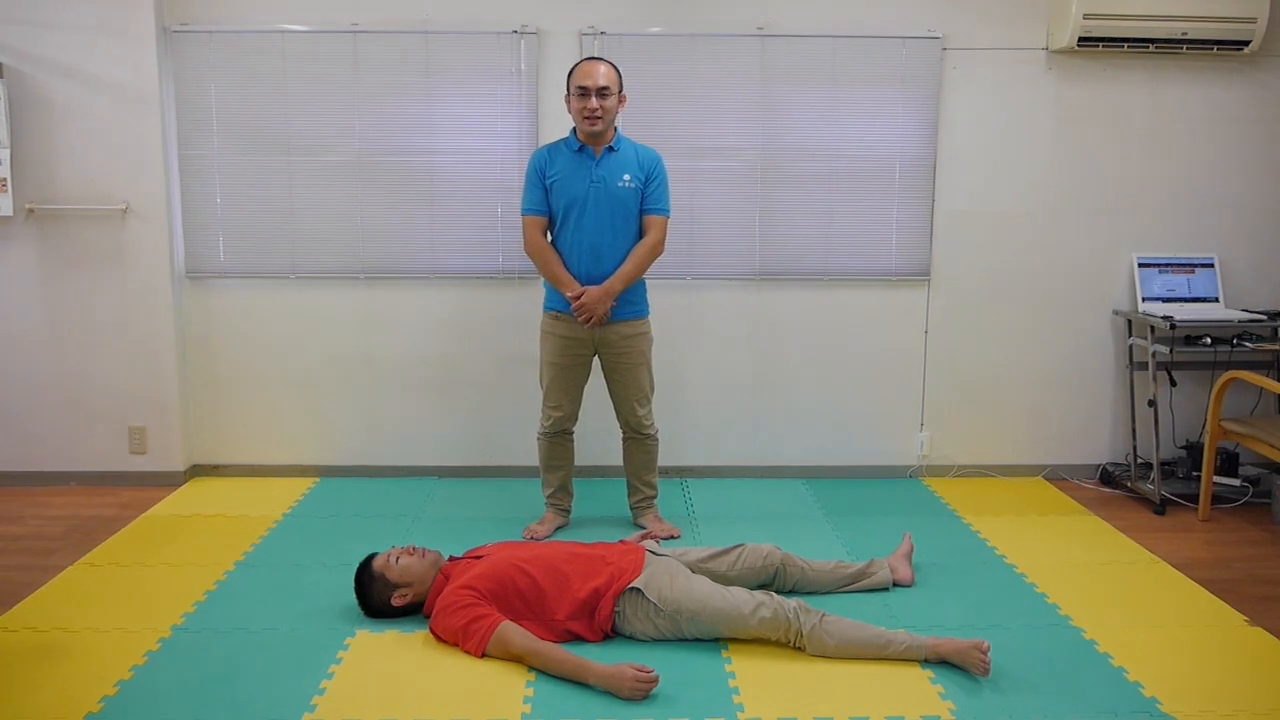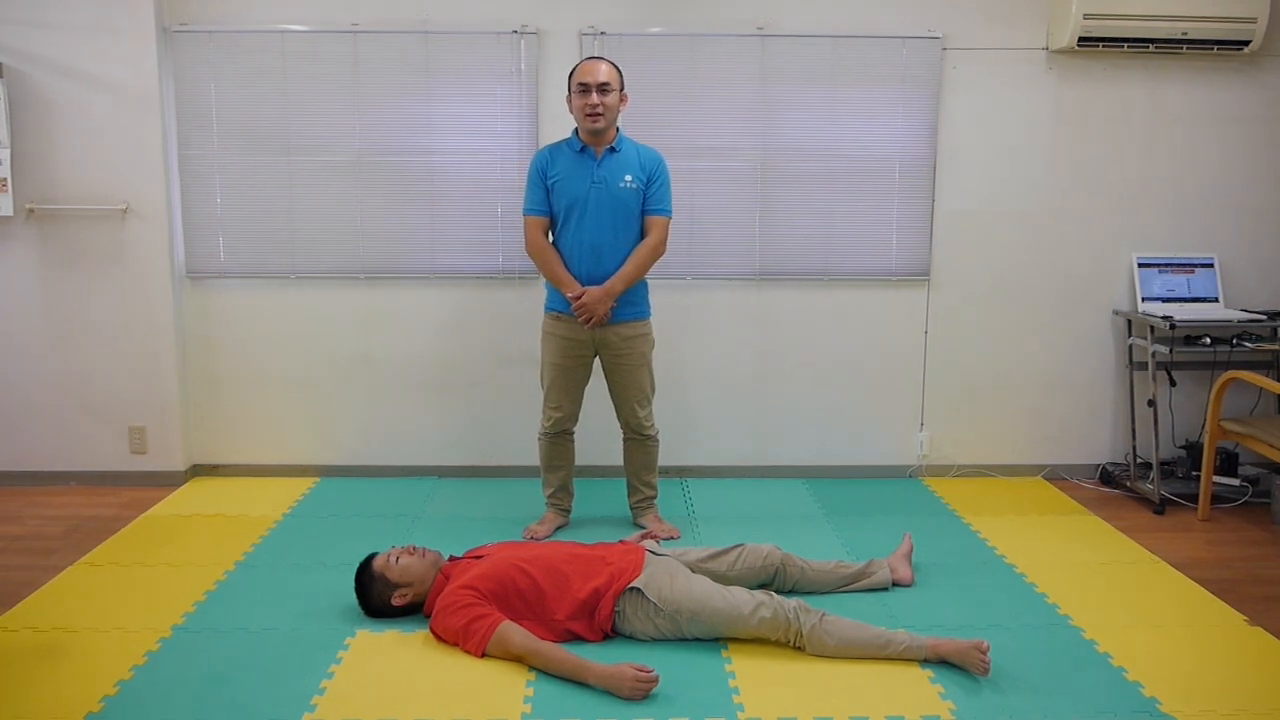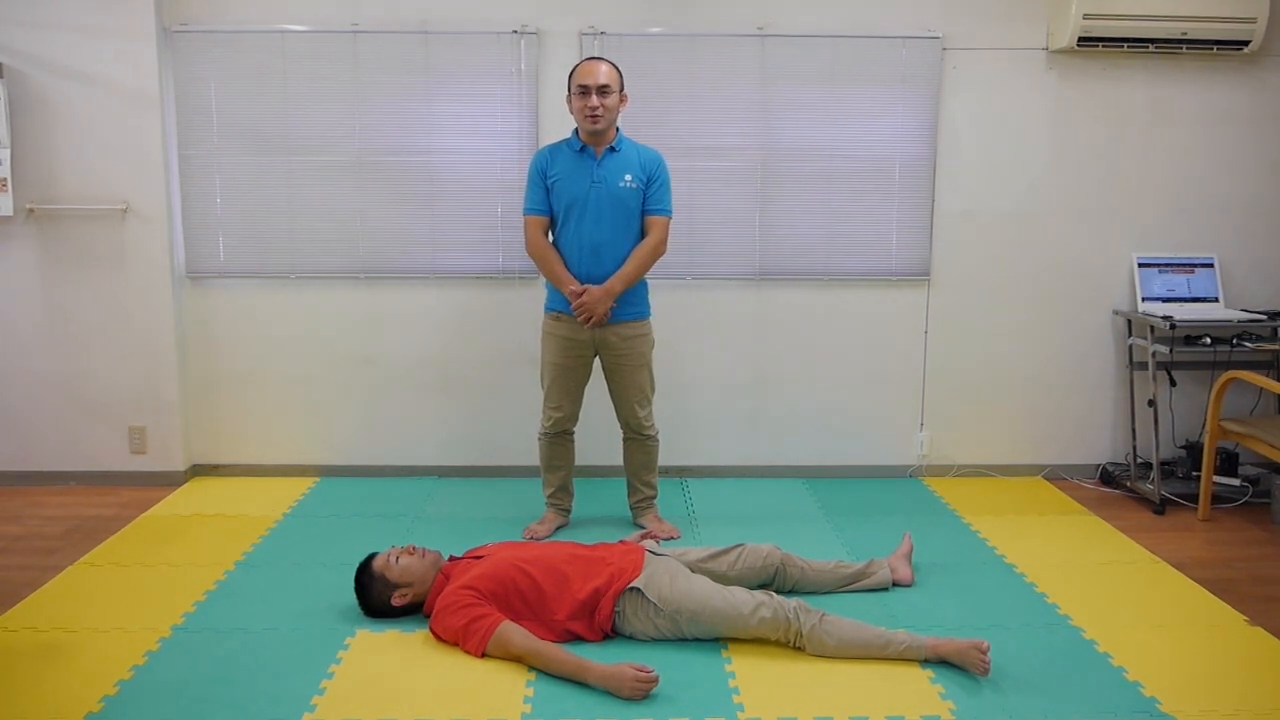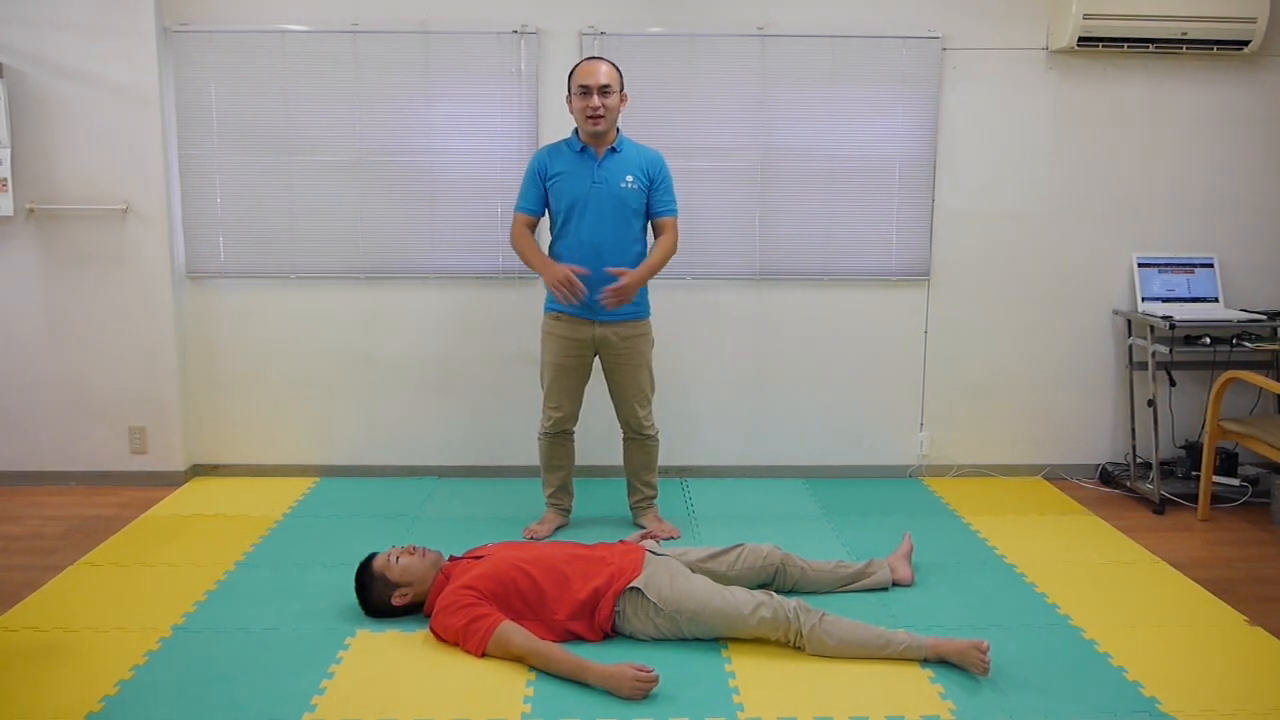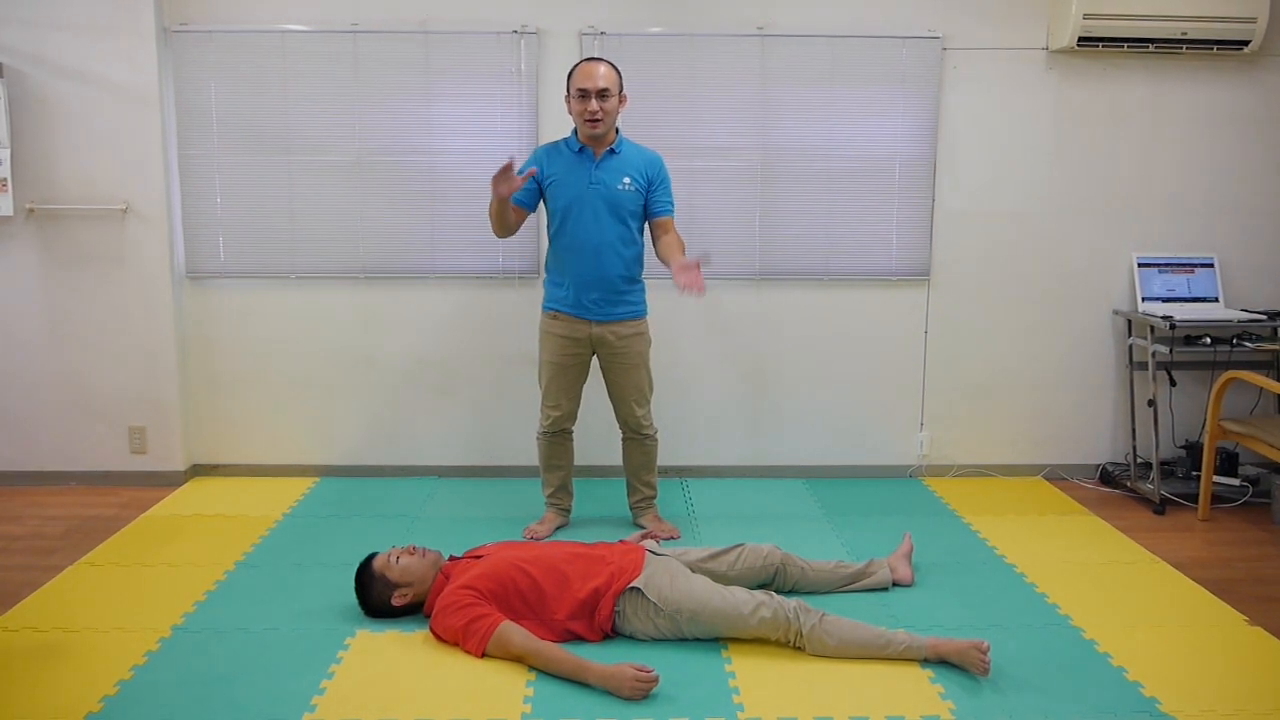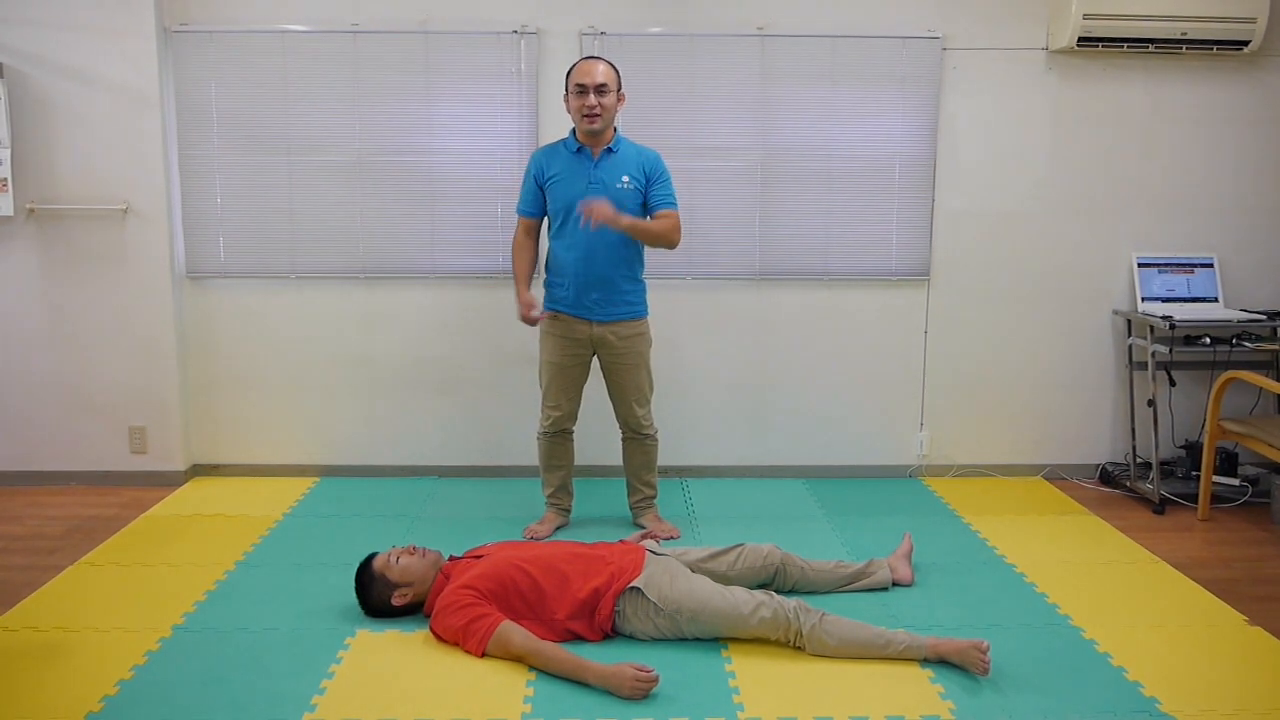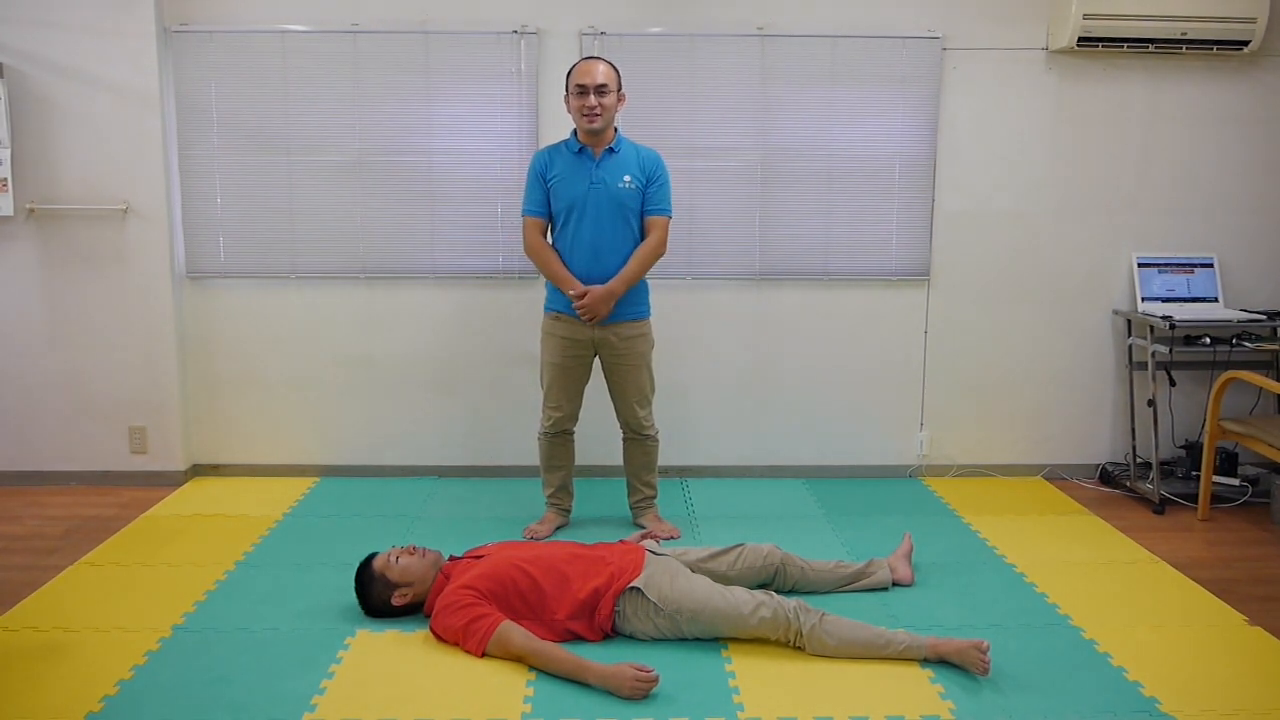
dt=0.7s
person 1, frame 1
left shoulder: (469, 560)
right shoulder: (453, 610)
right elbow: (524, 647)
left wrist: (621, 544)
right wrist: (602, 676)
left hip: (637, 561)
right hip: (632, 601)
left knee: (767, 560)
right knee: (784, 618)
left ankle: (885, 570)
right ankle: (935, 648)
person 1, frame 2
left shoulder: (471, 559)
right shoulder: (453, 611)
right elbow: (523, 646)
left wrist: (619, 543)
right wrist: (601, 676)
left hip: (637, 560)
right hip: (632, 601)
left knee: (768, 560)
right knee: (784, 619)
left ankle: (885, 570)
right ankle: (935, 647)
person 1, frame 3
left shoulder: (470, 561)
right shoulder: (453, 609)
right elbow: (524, 647)
left wrist: (622, 544)
right wrist: (601, 676)
left hip: (635, 560)
right hip: (633, 601)
left knee: (767, 560)
right knee: (785, 618)
left ankle: (886, 570)
right ankle: (935, 648)
person 1, frame 4
left shoulder: (471, 559)
right shoulder: (453, 609)
right elbow: (523, 646)
left wrist: (622, 543)
right wrist: (601, 675)
left hip: (636, 560)
right hip: (633, 600)
left knee: (769, 560)
right knee: (784, 618)
left ankle: (886, 569)
right ankle: (935, 647)
person 1, frame 5
left shoulder: (470, 561)
right shoulder: (453, 610)
right elbow: (524, 647)
left wrist: (618, 545)
right wrist: (601, 675)
left hip: (635, 561)
right hip: (633, 599)
left knee: (768, 559)
right knee: (784, 617)
left ankle: (886, 570)
right ankle: (934, 646)
person 1, frame 6
left shoulder: (470, 559)
right shoulder: (453, 610)
right elbow: (524, 646)
left wrist: (619, 543)
right wrist: (601, 675)
left hip: (636, 560)
right hip: (633, 598)
left knee: (769, 559)
right knee: (785, 617)
left ankle: (887, 569)
right ankle: (934, 646)
person 1, frame 7
left shoulder: (469, 560)
right shoulder: (454, 610)
right elbow: (525, 646)
left wrist: (618, 544)
right wrist: (602, 675)
left hip: (637, 560)
right hip: (633, 601)
left knee: (767, 559)
right knee: (785, 618)
left ankle: (885, 570)
right ankle: (935, 647)
person 2, frame 1
left shoulder: (647, 162)
right shoulder: (545, 161)
left elbow: (654, 239)
right elbow: (534, 239)
left wrist: (605, 293)
right wrist: (575, 294)
left hip: (628, 316)
right hip: (562, 315)
left knee: (638, 422)
right knee: (555, 422)
left ankle: (645, 508)
right ankle: (556, 508)
person 2, frame 2
left shoulder: (649, 162)
right shoulder: (547, 162)
left elbow: (656, 240)
right elbow: (536, 240)
left wrist: (606, 293)
right wrist: (577, 294)
left hip: (629, 317)
right hip: (563, 316)
left knee: (639, 423)
right knee: (556, 422)
left ankle: (645, 508)
right ankle: (556, 508)
person 2, frame 3
left shoulder: (649, 163)
right shoulder: (547, 162)
left elbow: (656, 240)
right elbow: (536, 239)
left wrist: (606, 293)
right wrist: (575, 293)
left hip: (629, 317)
right hip: (563, 316)
left knee: (639, 423)
right knee: (556, 422)
left ankle: (645, 508)
right ankle: (556, 508)
person 2, frame 4
left shoulder: (649, 163)
right shoulder: (547, 161)
left elbow: (667, 234)
right elbow: (520, 231)
left wrist: (641, 273)
right wrist: (548, 269)
left hip: (629, 319)
right hip: (564, 317)
left knee: (639, 423)
right knee: (556, 422)
left ankle: (645, 508)
right ankle: (556, 508)
person 2, frame 5
left shoulder: (648, 164)
right shoulder: (545, 159)
left elbow: (663, 232)
right elbow: (503, 229)
left wrist: (679, 264)
right wrist: (500, 196)
left hip: (626, 318)
right hip: (562, 316)
left knee: (638, 423)
right knee: (554, 421)
left ankle: (645, 507)
right ankle: (556, 507)
person 2, frame 6
left shoulder: (647, 162)
right shoulder: (544, 162)
left elbow: (671, 233)
right elbow: (526, 234)
left wrist: (621, 221)
right wrist: (522, 293)
left hip: (626, 317)
right hip: (563, 317)
left knee: (638, 423)
right knee: (555, 421)
left ankle: (646, 508)
right ankle: (556, 507)
person 2, frame 7
left shoulder: (647, 163)
right shoulder: (546, 162)
left elbow: (656, 240)
right elbow: (534, 239)
left wrist: (609, 293)
right wrist: (576, 291)
left hip: (629, 316)
right hip: (563, 316)
left knee: (639, 423)
right knee: (556, 422)
left ankle: (645, 507)
right ankle: (557, 507)
